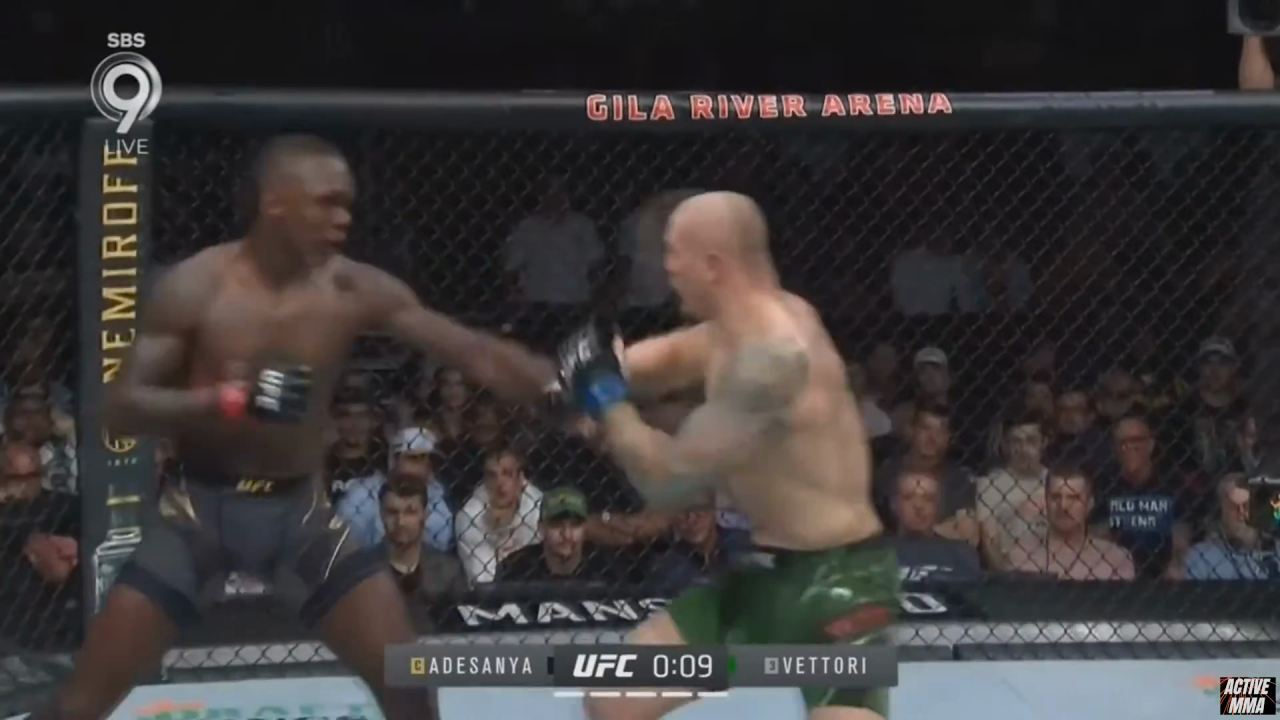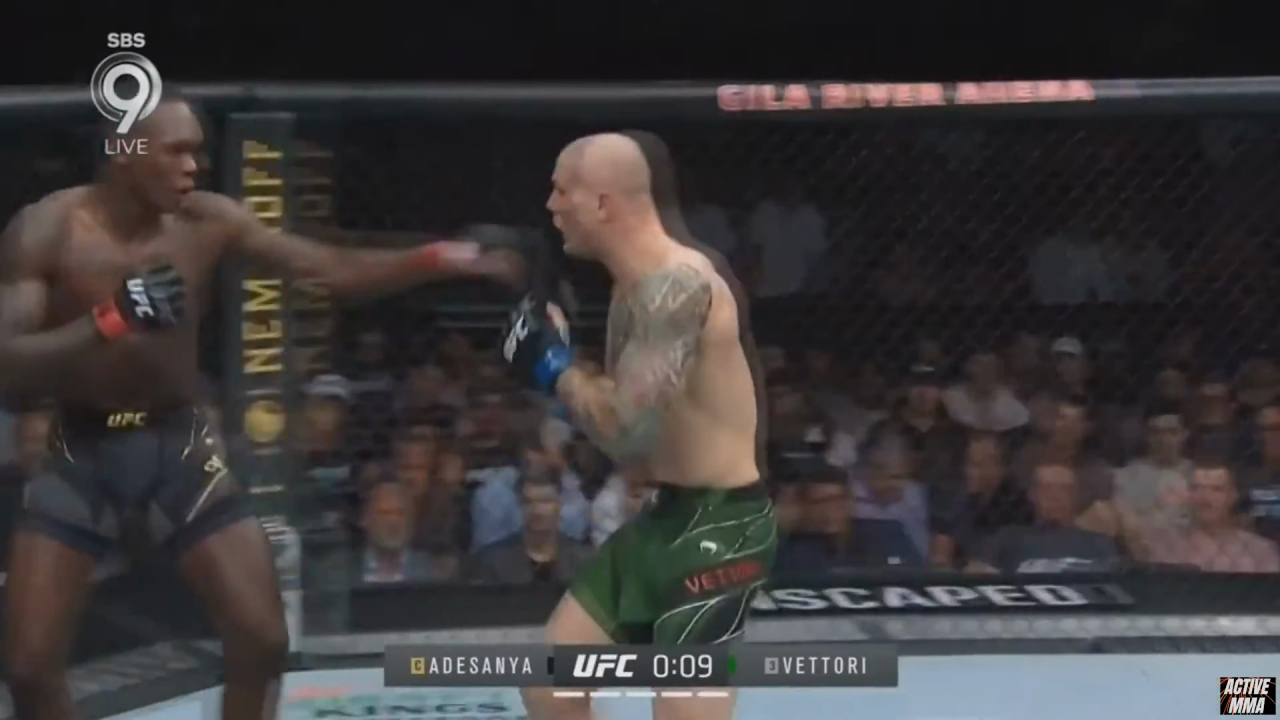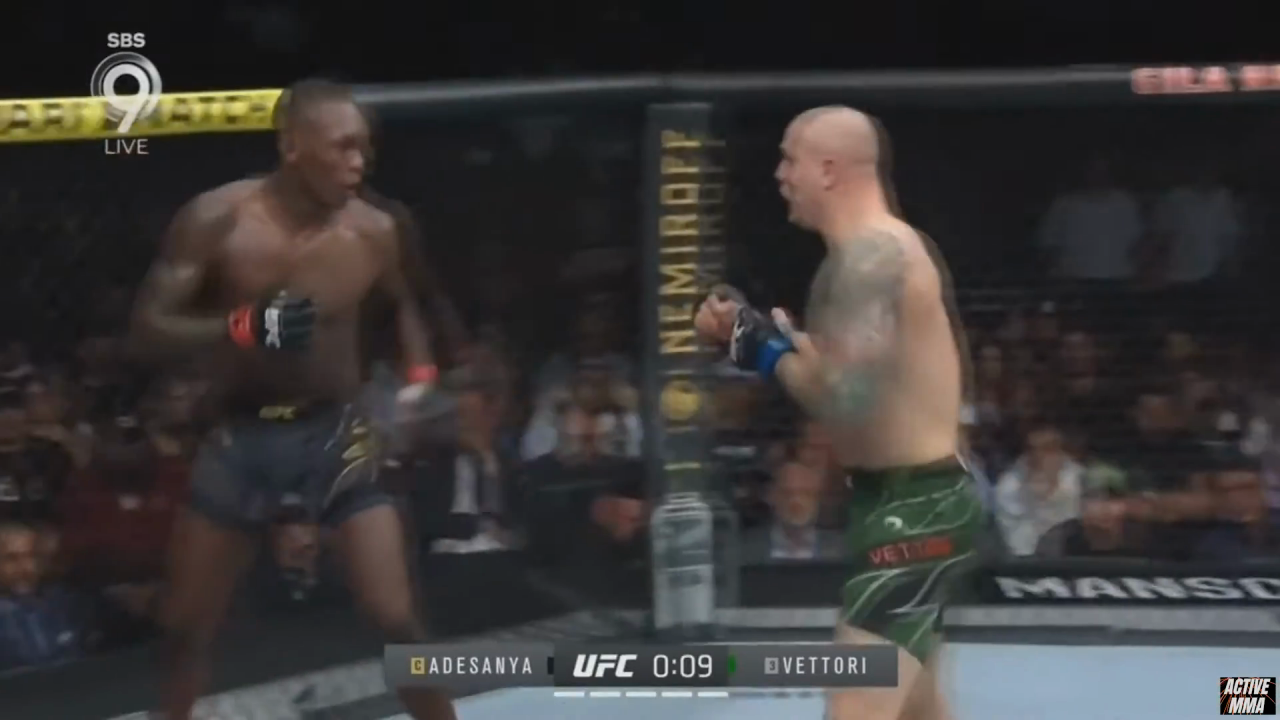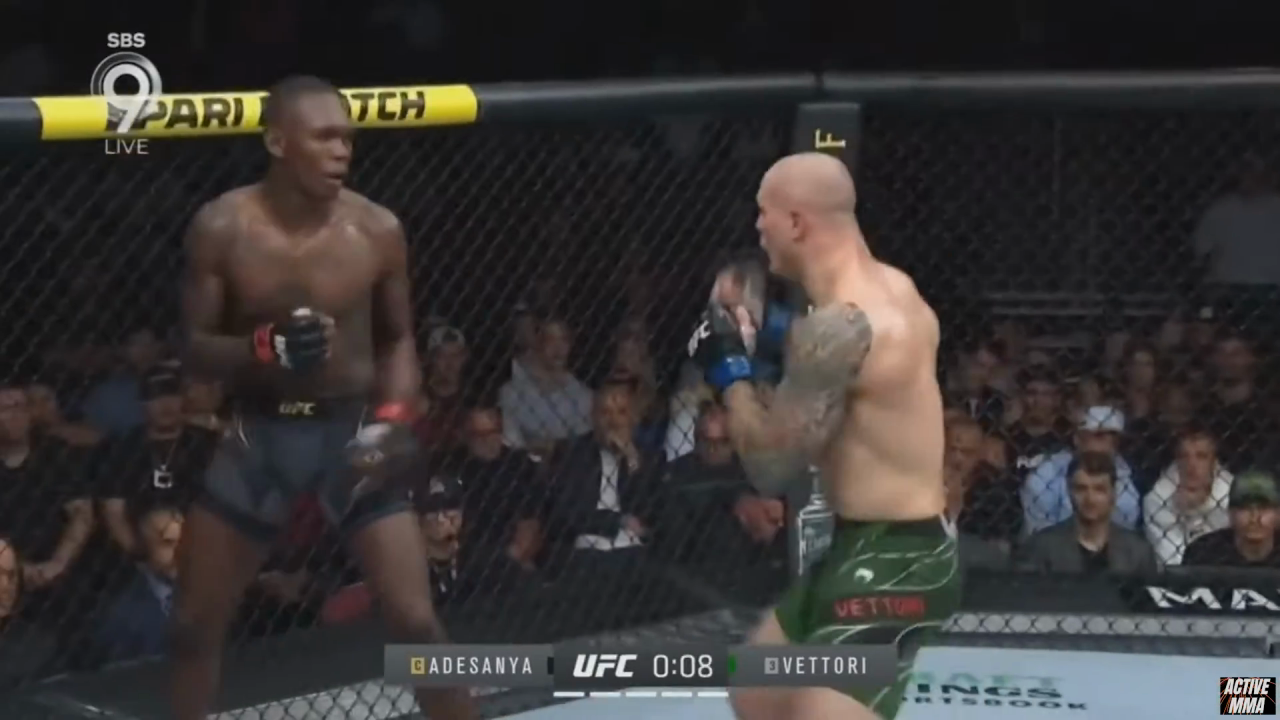
dt=0.4s
person 1, frame 1
left shoulder: (356, 290)
right shoulder: (192, 286)
left elbow: (476, 352)
right elbow: (121, 409)
right wrist: (233, 398)
left hip: (298, 509)
right hip: (201, 506)
person 1, frame 2
left shoulder: (208, 219)
left elbow: (332, 269)
left wrist: (441, 257)
right wrist: (106, 324)
left hip: (179, 442)
right hip: (82, 450)
left knee: (258, 641)
person 1, frame 3
left shoulder: (371, 231)
right shoulder: (214, 219)
left elbow: (402, 305)
right elbow: (147, 328)
left wrist: (419, 375)
right wrist: (245, 328)
left hip: (334, 432)
right hip: (242, 434)
left knee: (396, 620)
right knee: (186, 625)
person 1, frame 4
left shoulder: (379, 230)
right shoulder: (221, 226)
left elbow: (400, 339)
right elbow: (199, 349)
left wrist: (392, 420)
right wrist: (264, 346)
left hip: (350, 433)
right hip: (258, 434)
left knee: (417, 624)
right knee: (196, 624)
person 2, frame 1
left shoulder: (775, 354)
right shoulder: (739, 327)
left elbow: (669, 484)
right elbow: (667, 359)
left wrist: (604, 395)
left hip: (836, 582)
right hip: (765, 571)
person 2, frame 2
left shoulder: (676, 287)
right shoulder: (668, 278)
left elbow: (625, 430)
left wrist: (552, 362)
left hip: (718, 531)
right hip: (669, 518)
person 2, frame 3
left shoulder: (871, 256)
right shoulder: (880, 248)
left elbow: (845, 399)
right elbow: (838, 357)
left wrist: (773, 354)
right wrist: (750, 326)
left hip: (914, 510)
right hip: (908, 502)
person 2, frame 4
left shoulder: (840, 325)
right shoulder: (888, 287)
left elbow: (773, 469)
left wrist: (729, 366)
right wrist: (770, 325)
left hip: (891, 564)
right hip: (865, 551)
